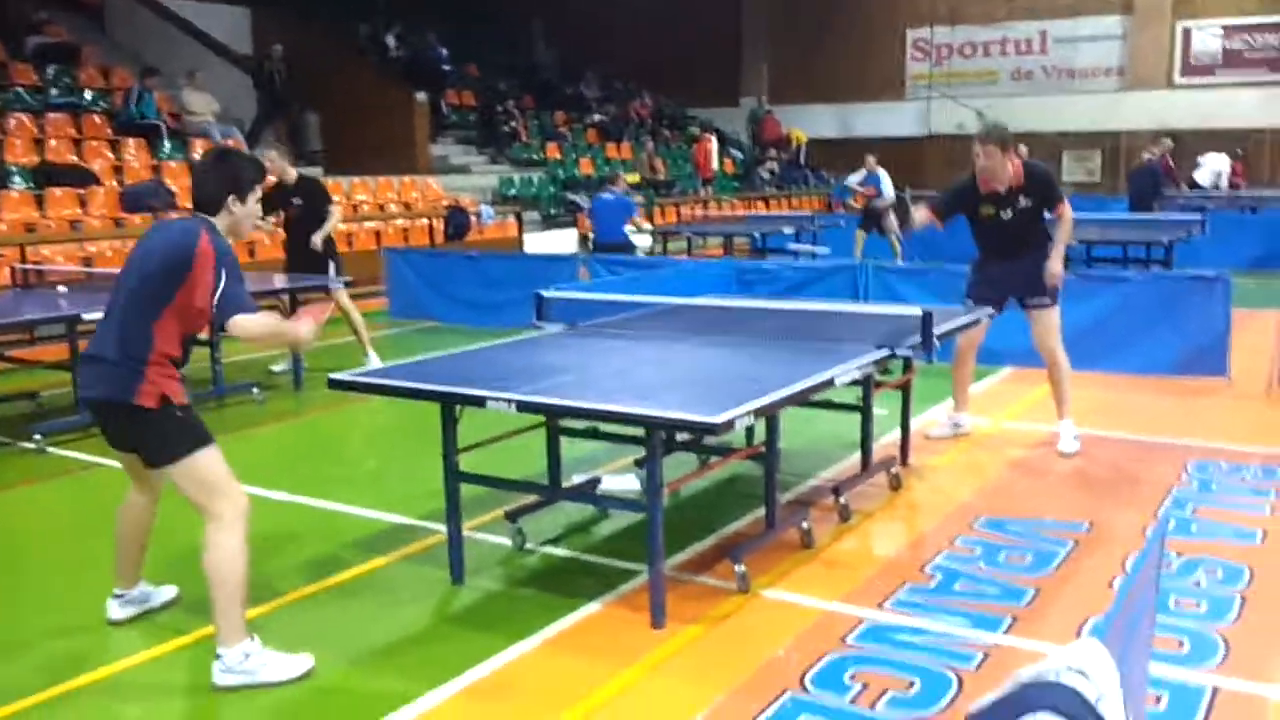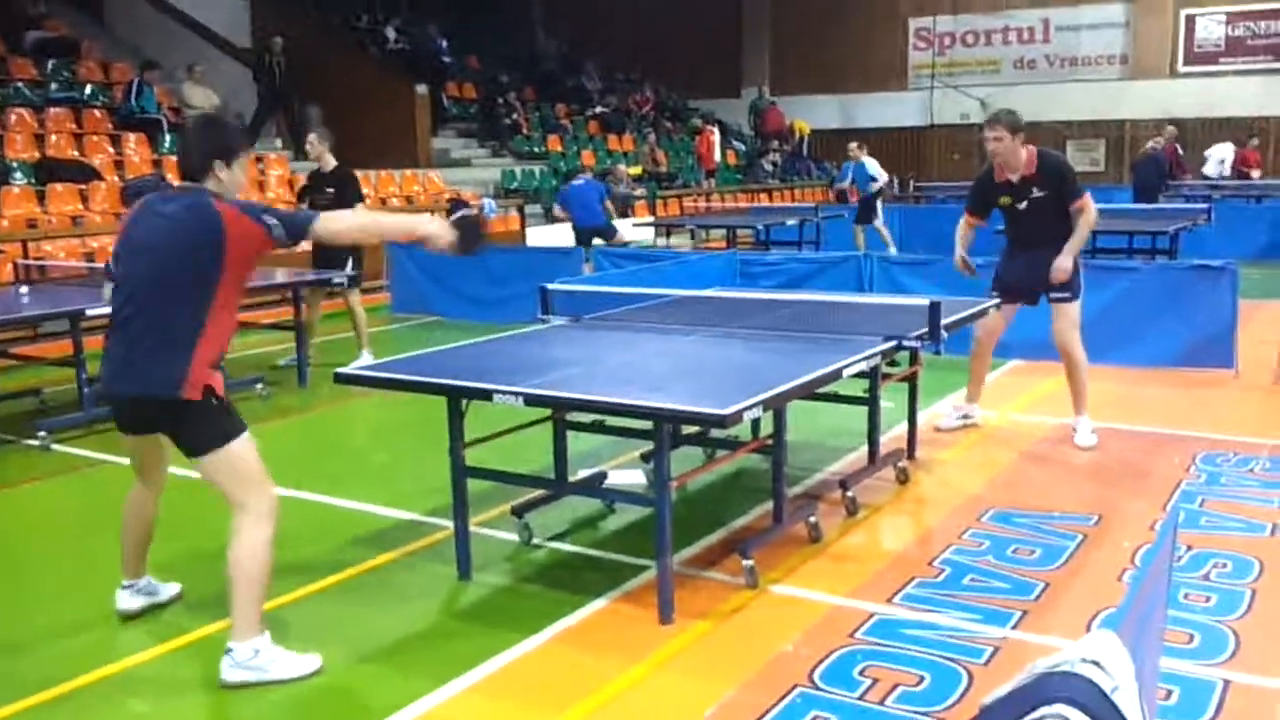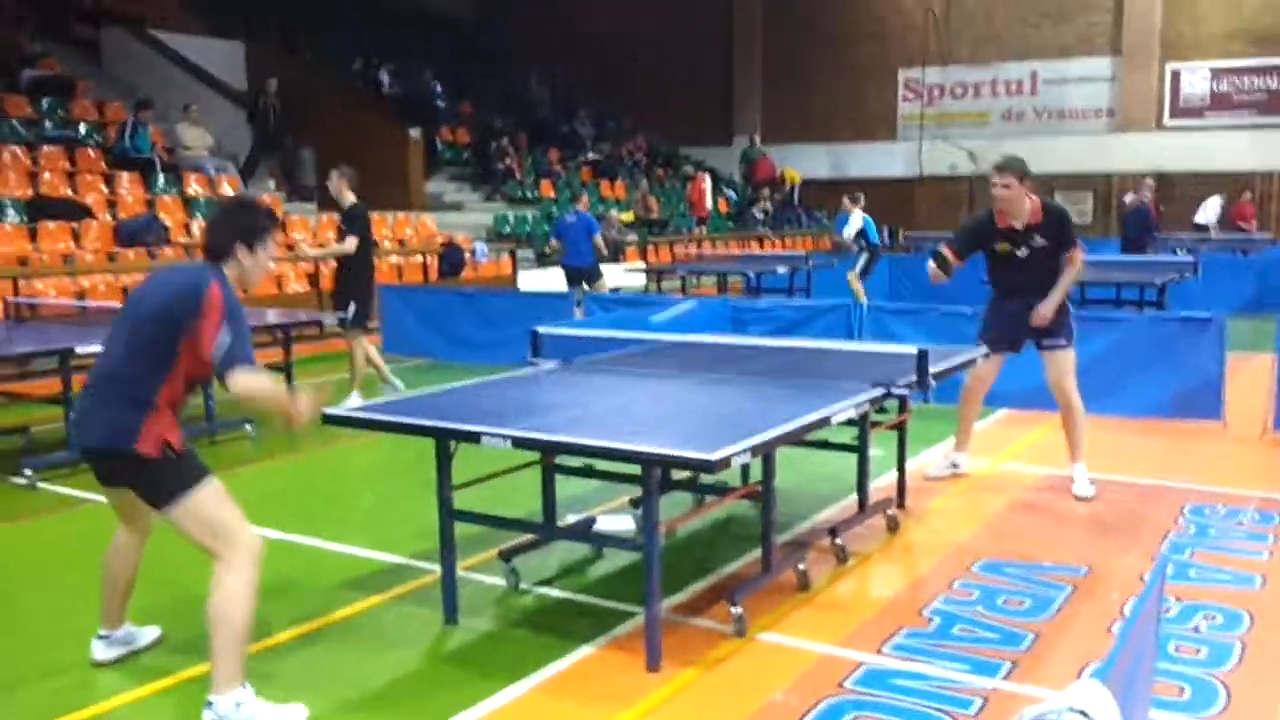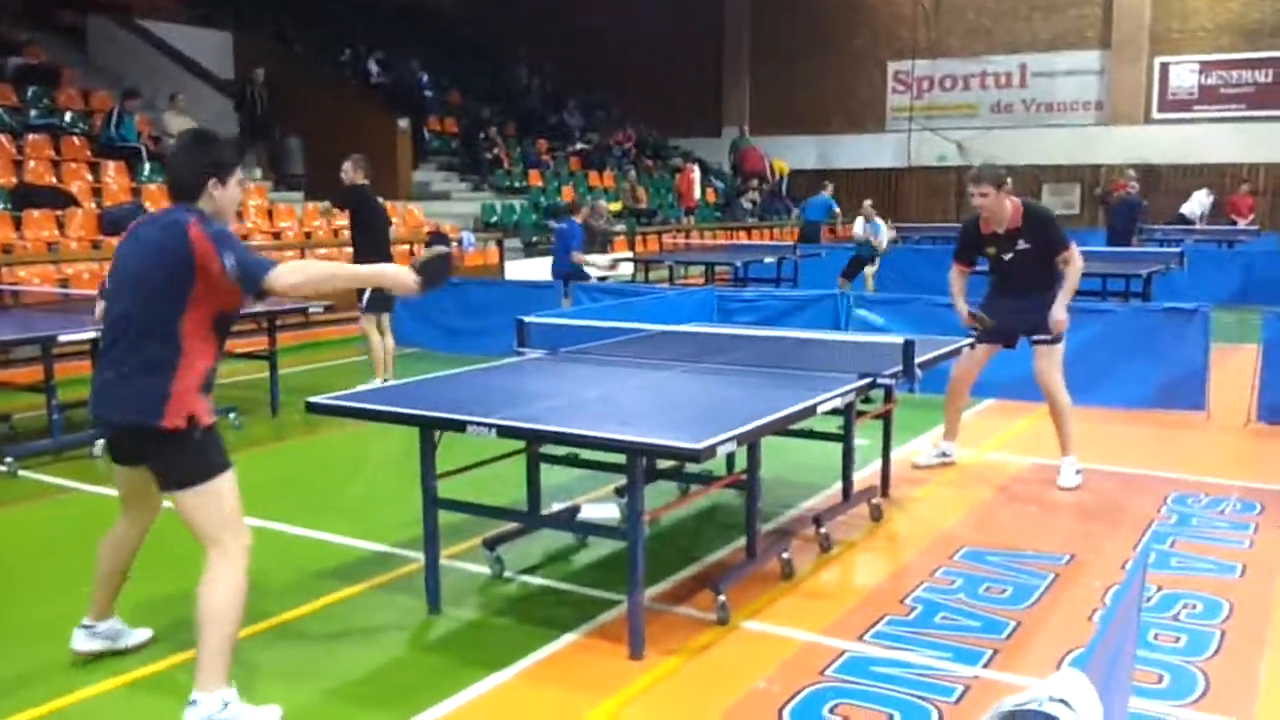
dt=0.5s
person 1, frame 1
left shoulder: (166, 232)
right shoulder: (209, 244)
right elbow: (243, 324)
right wrist: (293, 331)
left hip: (103, 378)
right hip: (142, 388)
left knee: (145, 483)
right knee: (227, 507)
left ankle: (126, 593)
right ankle: (235, 654)
person 1, frame 2
left shoulder: (142, 211)
right shoulder: (225, 215)
right elbow: (327, 227)
right wrist: (419, 227)
left hip: (124, 375)
right hip: (181, 381)
left knee: (149, 476)
right knee: (256, 503)
left ankle: (134, 586)
right ankle: (246, 650)
person 1, frame 3
left shoulder: (172, 279)
right shoulder: (215, 295)
right elbow: (245, 383)
right wrist: (293, 406)
left hip: (97, 425)
right hip: (140, 435)
left knee: (135, 522)
right knee: (241, 549)
left ankle: (111, 634)
person 1, frame 4
left shoulder: (142, 232)
right shoulder: (199, 234)
left elbow: (106, 313)
right elbow: (280, 279)
right wrist: (378, 274)
left hip: (117, 400)
right hip: (169, 407)
left knee: (137, 516)
right knee: (231, 546)
left ankle: (97, 627)
person 2, frame 1
left shoulder: (1037, 177)
right shoulder: (966, 189)
left elbow: (1064, 215)
right elbow: (928, 214)
left wrist: (1056, 257)
left hip: (1034, 265)
right hip: (990, 268)
left knee: (1049, 345)
right knee: (965, 343)
left ankle: (1066, 424)
right ankle: (959, 416)
person 2, frame 2
left shoulder: (1053, 166)
right shoulder: (987, 180)
left elbow: (1087, 211)
right elbow: (969, 221)
left wrist: (1068, 255)
right wrist: (960, 250)
left hip: (1059, 257)
right hip: (1018, 258)
left knee: (1067, 340)
right knee: (985, 334)
left ankle: (1082, 420)
right ankle: (969, 408)
person 2, frame 3
left shoulder: (1054, 216)
right shoulder: (982, 225)
left elbow: (1076, 261)
right elbow: (945, 257)
left wrist: (1052, 301)
right wrist: (936, 267)
left hip: (1048, 306)
right hip: (1005, 306)
left knee: (1064, 387)
right knee: (974, 382)
left ankle: (1079, 469)
right ankle: (958, 457)
person 2, frame 4
left shoulder: (1038, 218)
right shoulder: (972, 230)
left elbow: (1074, 262)
right elbow: (959, 270)
left wrist: (1060, 306)
right wrist: (962, 305)
left hip: (1042, 302)
right hip: (999, 302)
left knee: (1050, 380)
right knee: (961, 372)
left ankle: (1069, 461)
right ankle: (947, 446)
person 3, frame 1
left shoulder: (311, 185)
right shoulder: (275, 192)
left elbow: (336, 213)
left wrist: (320, 234)
left hip: (322, 253)
right hip: (296, 256)
left knee: (342, 301)
right knee: (286, 304)
left ankle: (370, 354)
person 3, frame 2
left shoulder: (346, 176)
right shoulder: (313, 177)
right elbow: (303, 209)
right wrist: (300, 204)
left hip: (344, 247)
right hip: (322, 248)
left knee: (351, 299)
right knee: (312, 299)
left ankle: (365, 353)
person 3, frame 3
left shoulder: (357, 213)
right shoulder: (347, 212)
left elbow: (349, 247)
left wrist: (315, 253)
right wrist: (321, 254)
left hip: (358, 286)
right hip: (347, 285)
left knee: (354, 338)
right knee: (357, 338)
left ankle: (356, 394)
right ankle: (390, 381)
person 3, frame 4
left shoulder: (355, 191)
right shoulder: (375, 198)
left elbow: (325, 208)
right elbow: (387, 230)
left wrist: (329, 206)
left knee: (368, 325)
right knee: (383, 326)
left ankle: (381, 379)
right ankle: (385, 379)
